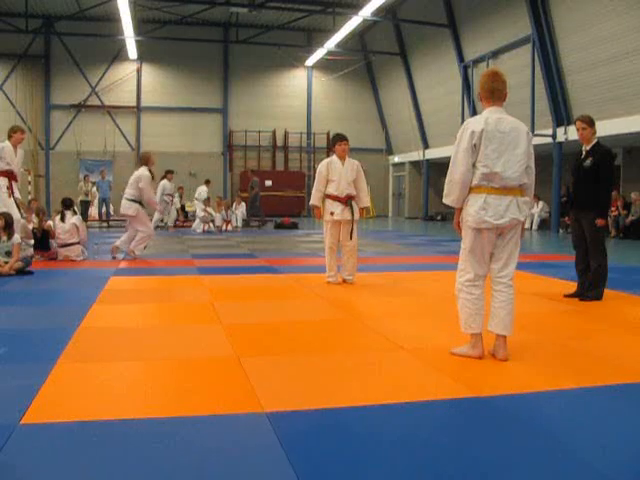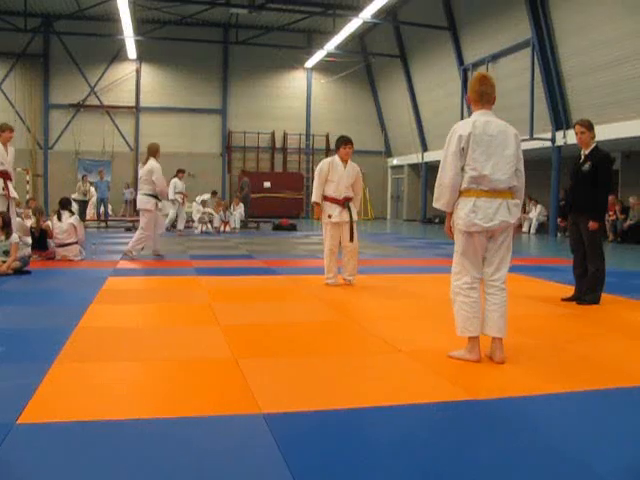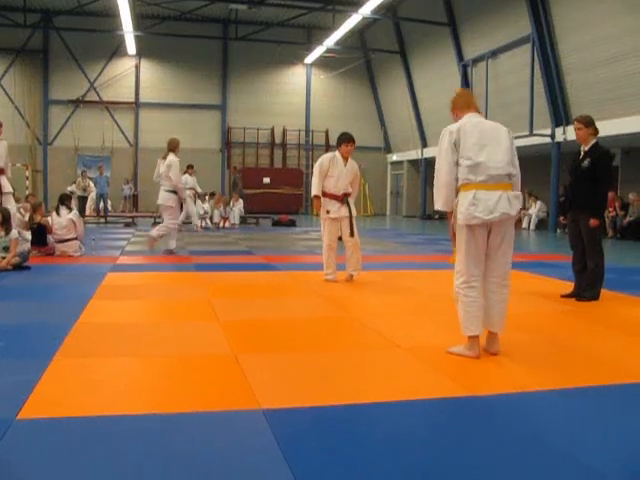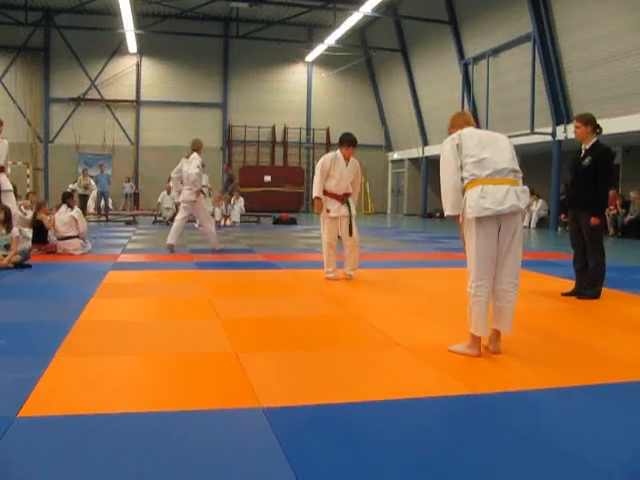
dt=0.3s
person 1, frame 1
left shoulder: (473, 126)
right shoulder: (522, 129)
left elbow: (460, 172)
right elbow: (529, 175)
left wrist: (457, 209)
right wrist: (522, 210)
left hip: (481, 205)
right hip: (512, 206)
left knee: (470, 276)
right knee: (503, 277)
left ankle: (475, 342)
right ankle: (501, 344)
person 1, frame 2
left shoulder: (462, 129)
right shoulder: (511, 132)
left elbow: (450, 176)
right elbow: (519, 177)
left wrist: (448, 213)
right wrist: (514, 211)
left hip: (472, 207)
right hip: (503, 208)
left knee: (466, 280)
right knee: (497, 280)
left ankle: (472, 347)
right ankle: (497, 346)
person 1, frame 3
left shoulder: (453, 131)
right shoulder: (502, 130)
left elbow: (445, 175)
right elbow: (515, 172)
left wrist: (451, 214)
left hip: (473, 201)
right hip: (505, 200)
left knee: (469, 277)
right knee: (499, 276)
left ankle: (472, 343)
right ankle: (493, 339)
person 1, frame 4
left shoulder: (453, 141)
right shoulder: (500, 138)
left elbow: (451, 181)
left wrist: (459, 219)
left hip: (481, 199)
right hip: (513, 196)
left knee: (480, 276)
right knee: (508, 275)
left ankle: (475, 341)
right ankle: (496, 338)
person 2, frame 1
left shoulder: (603, 153)
right shoulder: (580, 155)
left elbow: (606, 186)
left wrist: (602, 214)
right wrist: (570, 211)
left hip: (593, 212)
right hip: (578, 211)
left knee: (596, 251)
right knee: (580, 251)
left ankle: (595, 291)
right ankle: (582, 288)
person 2, frame 2
left shoulder: (602, 157)
right shoulder: (579, 159)
left elbow: (604, 190)
left wrist: (597, 217)
left hip: (591, 215)
right hip: (576, 215)
left knee: (593, 255)
right knee: (579, 255)
left ankle: (593, 295)
right ankle: (580, 292)
person 2, frame 3
left shoulder: (602, 153)
right shoulder: (579, 155)
left elbow: (604, 187)
left wrist: (597, 214)
right wrist: (566, 210)
left hip: (590, 212)
right hip: (575, 211)
left knee: (592, 252)
right knee: (577, 251)
left ankle: (592, 291)
right ankle: (579, 288)
person 2, frame 4
left shoulder: (602, 152)
right shoulder: (580, 153)
left elbow: (604, 186)
left wrist: (598, 213)
right wrist: (567, 209)
left hip: (591, 210)
right hip: (575, 210)
left knee: (593, 250)
right knee: (579, 250)
left ankle: (593, 289)
right ankle: (580, 286)
person 3, frame 1
left shoulder: (355, 165)
right shoulder: (326, 164)
left elbow: (361, 186)
right elbow: (319, 186)
left wrist: (363, 206)
right wrist: (316, 206)
left hip: (350, 207)
right hip: (332, 207)
left knee: (350, 243)
right knee: (331, 244)
left ankle: (348, 276)
right ankle: (332, 277)
person 3, frame 2
left shoulder: (355, 169)
right shoulder: (327, 164)
right elbow: (318, 183)
left wrist: (353, 208)
right wrist: (317, 203)
left hip: (347, 209)
right hip: (330, 208)
left knee: (351, 244)
right knee: (331, 246)
left ankle: (349, 276)
right ankle: (331, 278)
person 3, frame 3
left shoulder: (354, 166)
right shoulder: (327, 159)
right elbow: (317, 177)
right wrist: (316, 197)
left hip: (346, 205)
right hip: (329, 204)
left knee: (352, 239)
right knee: (329, 241)
left ankle: (352, 271)
right ankle: (330, 274)
person 3, frame 4
left shoulder: (355, 164)
right shoulder: (329, 159)
right elbow: (319, 178)
left wrist: (352, 204)
right wrist: (317, 198)
left hip: (346, 204)
right hip: (329, 203)
left knee: (351, 239)
right knee: (329, 240)
left ankle: (349, 271)
right ankle: (330, 273)
